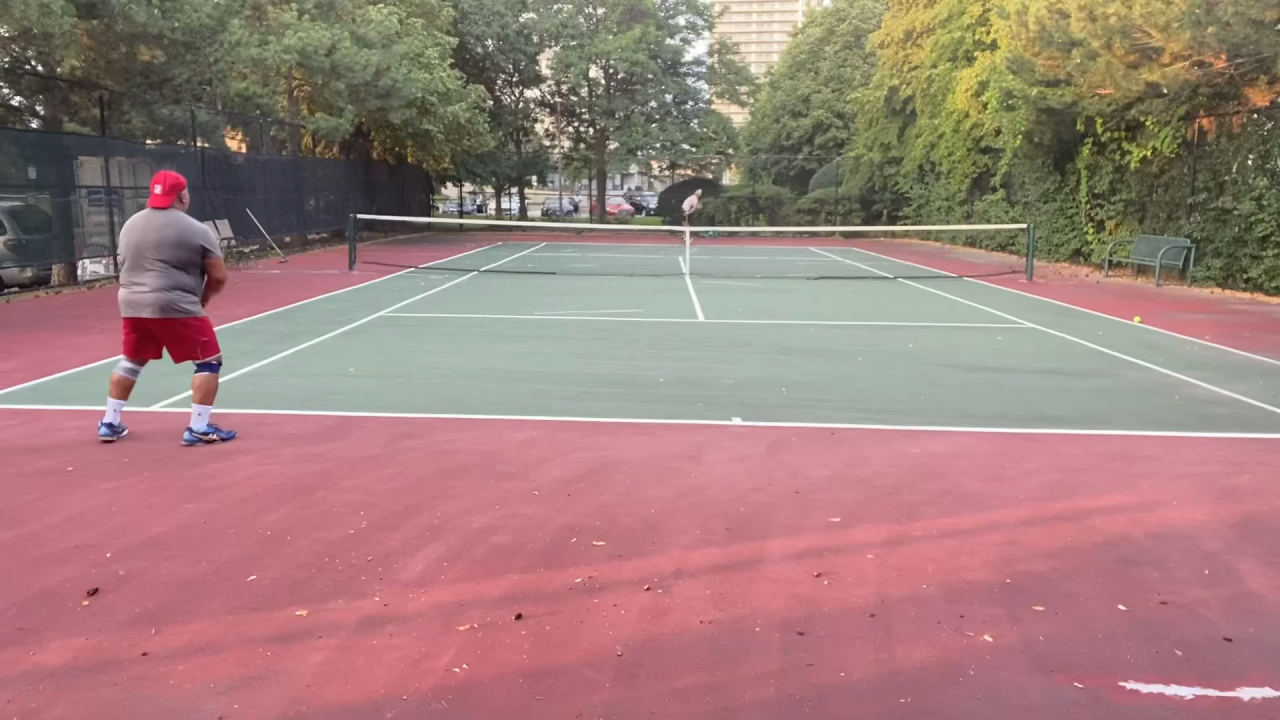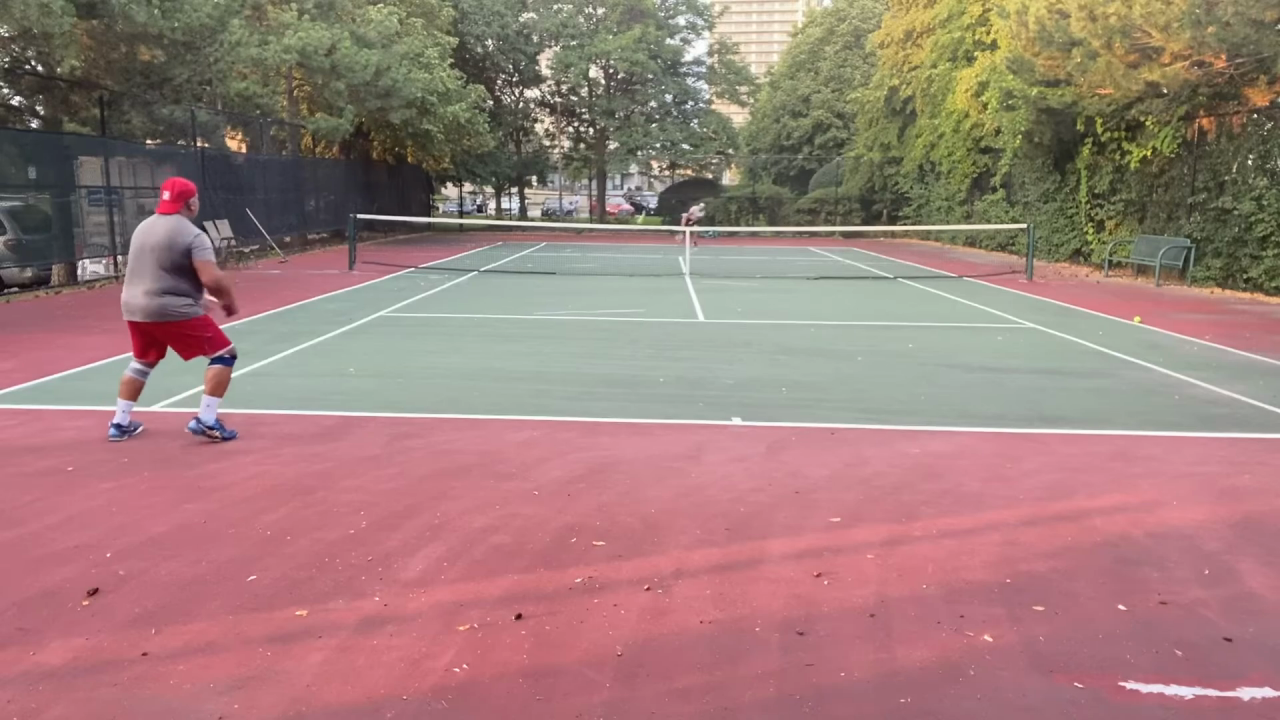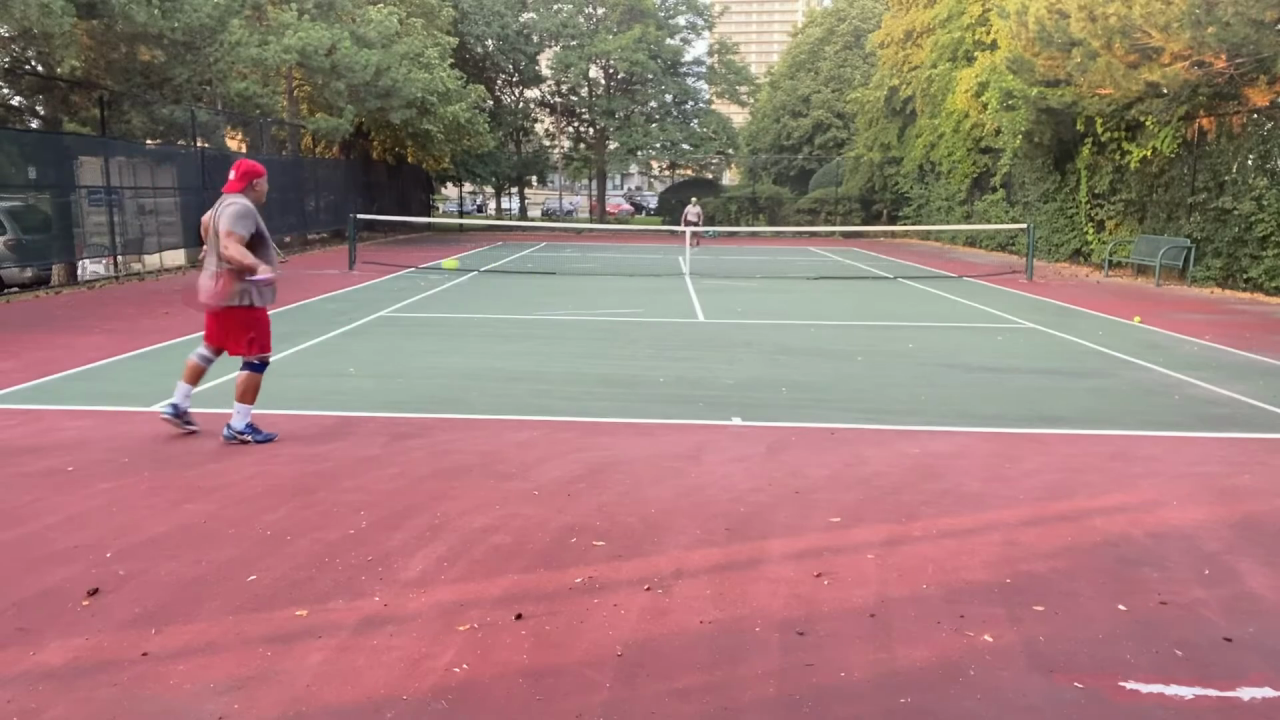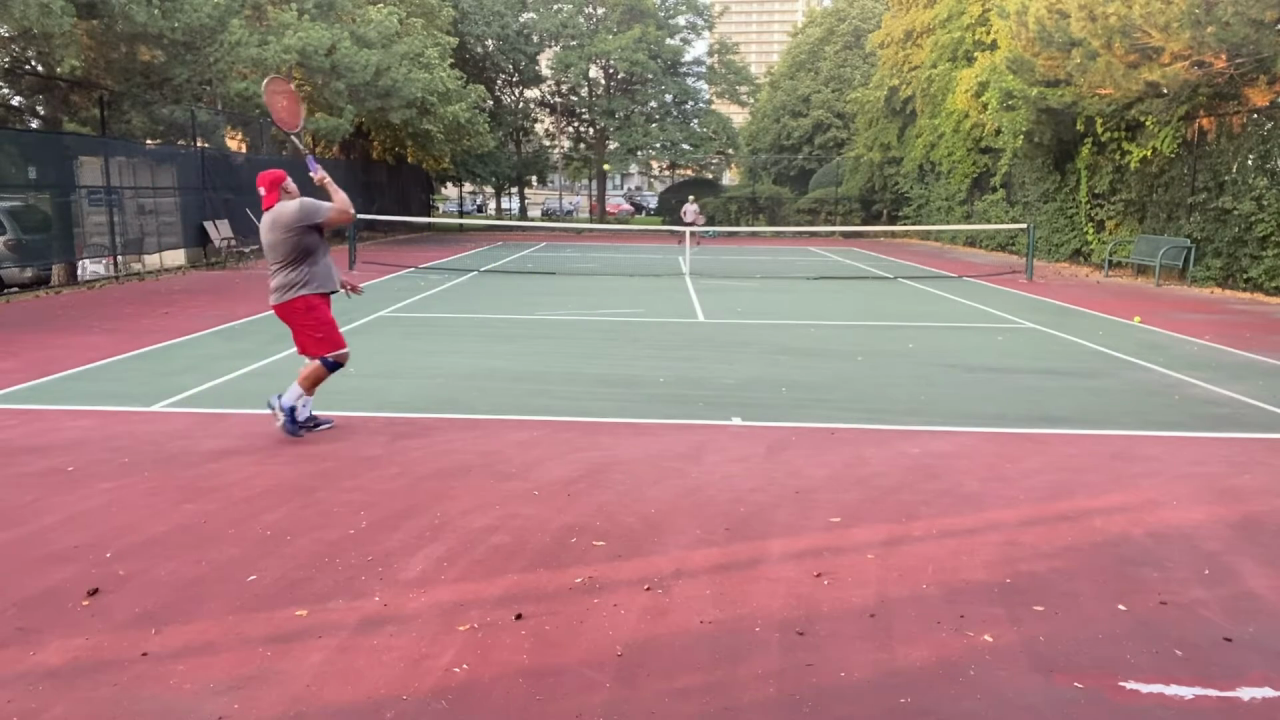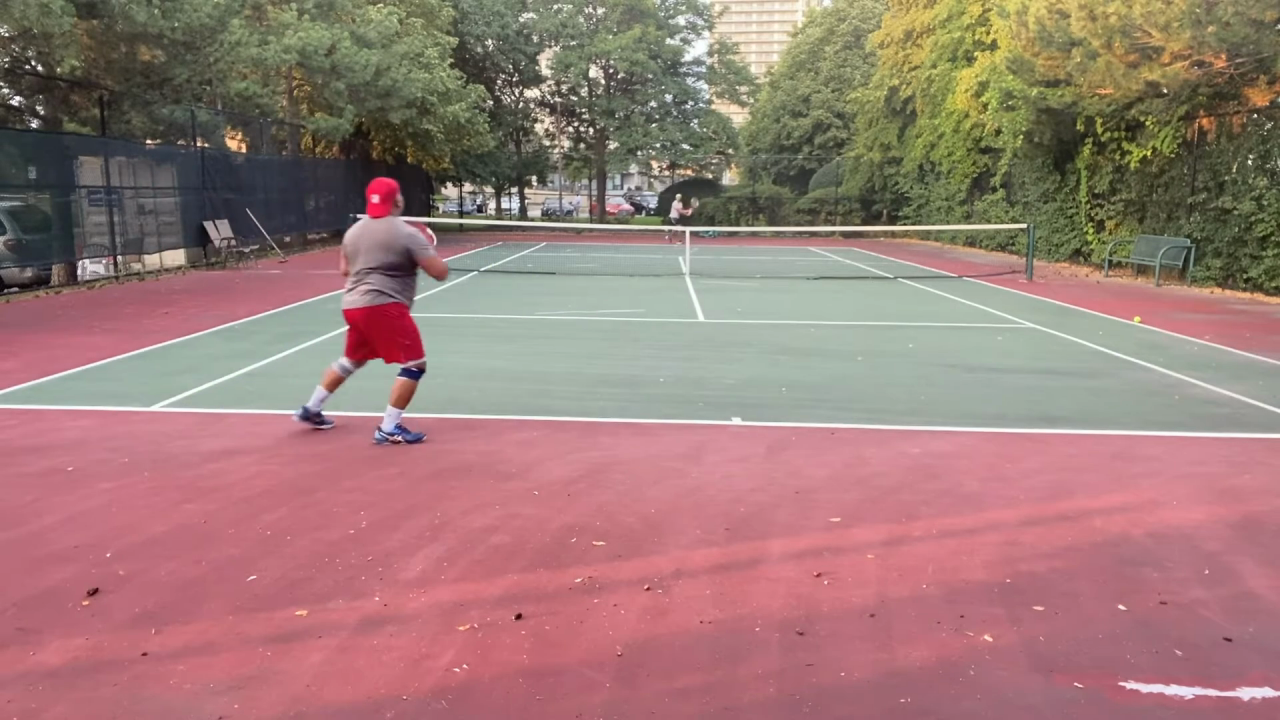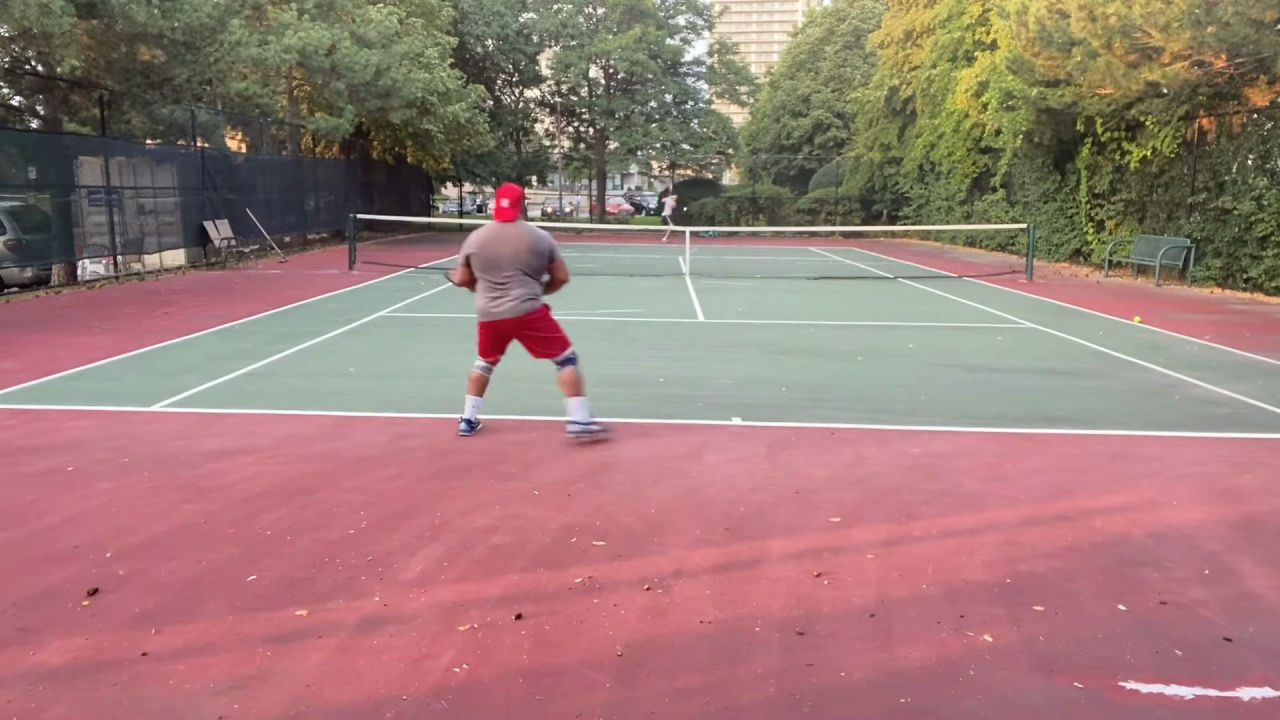
dt=0.5s
person 1, frame 1
left shoulder: (131, 224)
right shoulder: (197, 231)
left elbow: (128, 266)
right elbow: (219, 277)
right wrist: (203, 298)
left hip: (133, 305)
right hip: (176, 307)
left knee: (130, 361)
right knee: (209, 362)
left ankle: (110, 423)
right ankle: (199, 428)
person 1, frame 2
left shoulder: (143, 227)
right shoulder: (193, 236)
right elbow: (212, 279)
left wrist: (202, 296)
right wrist: (229, 301)
left hip: (135, 308)
right hip: (174, 311)
left knee: (142, 362)
right knee: (223, 355)
left ankle: (120, 423)
right ankle: (206, 420)
person 1, frame 3
left shoulder: (227, 203)
right shoulder: (241, 208)
left elbow: (207, 224)
right elbow: (231, 249)
left wrist: (212, 248)
right wrist: (258, 267)
left hip: (221, 294)
right hip: (241, 297)
left knee: (210, 349)
right knee: (257, 360)
left ankle: (177, 405)
right ankle: (239, 427)
person 1, frame 4
left shoulder: (271, 219)
right shoulder: (298, 208)
right elbow: (347, 214)
left wrist: (338, 279)
right wrist: (328, 183)
left hip: (305, 295)
right hip: (301, 299)
left knee: (321, 354)
right knee: (336, 355)
left ankle: (301, 415)
right ankle: (287, 403)
person 1, frame 5
left shoulder: (355, 231)
right shoulder: (408, 234)
left elbow: (346, 271)
right elbow: (440, 272)
right wrist: (437, 261)
left hip: (354, 306)
right hip: (384, 307)
left knee: (351, 360)
right knee: (414, 366)
left ankle: (311, 408)
right ankle: (389, 428)
person 1, frame 6
left shoulder: (475, 238)
right shoulder: (540, 238)
left elbow: (462, 279)
right elbow: (561, 277)
left hip: (490, 315)
right hip: (528, 311)
left knee: (485, 361)
right knee: (566, 359)
left ankle: (468, 419)
right ankle: (579, 421)
